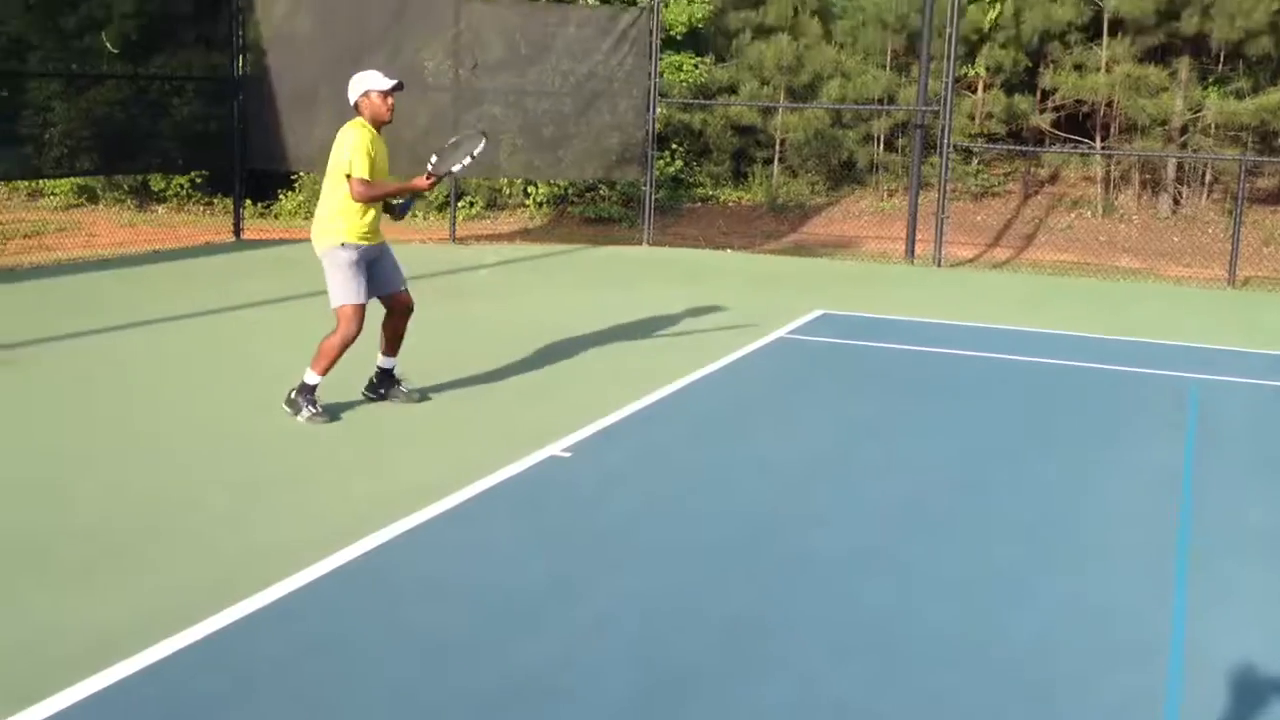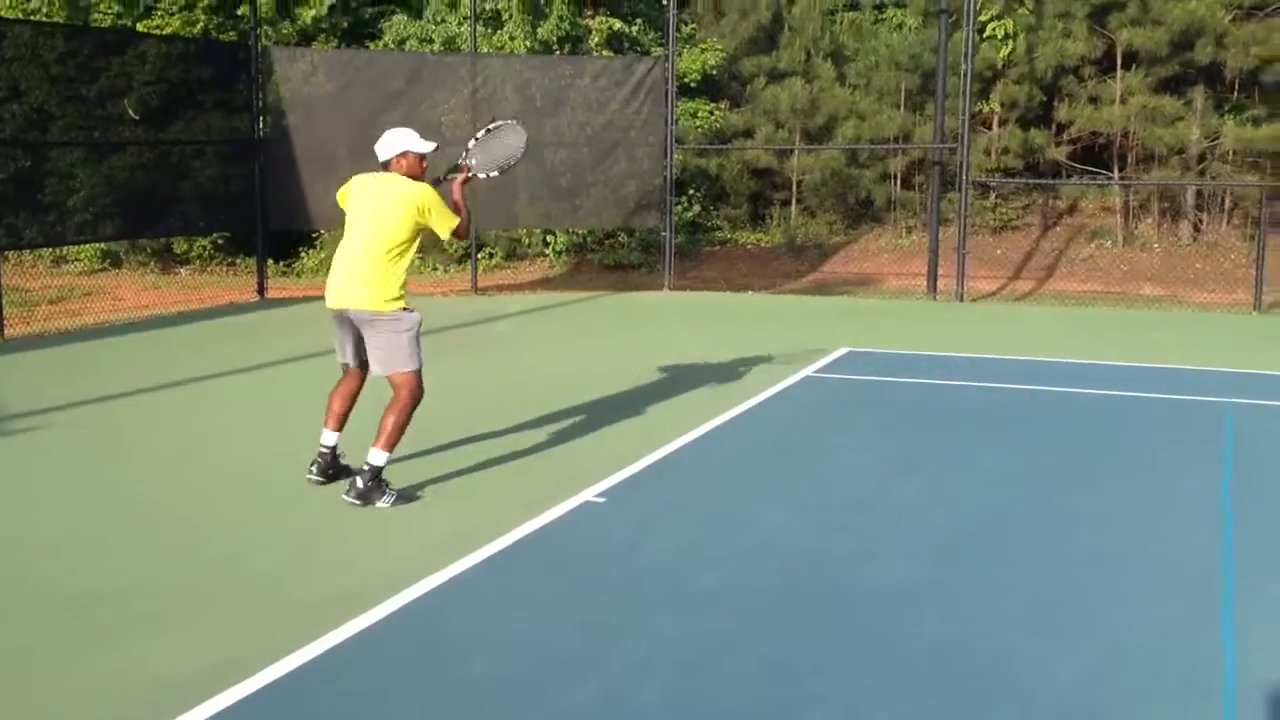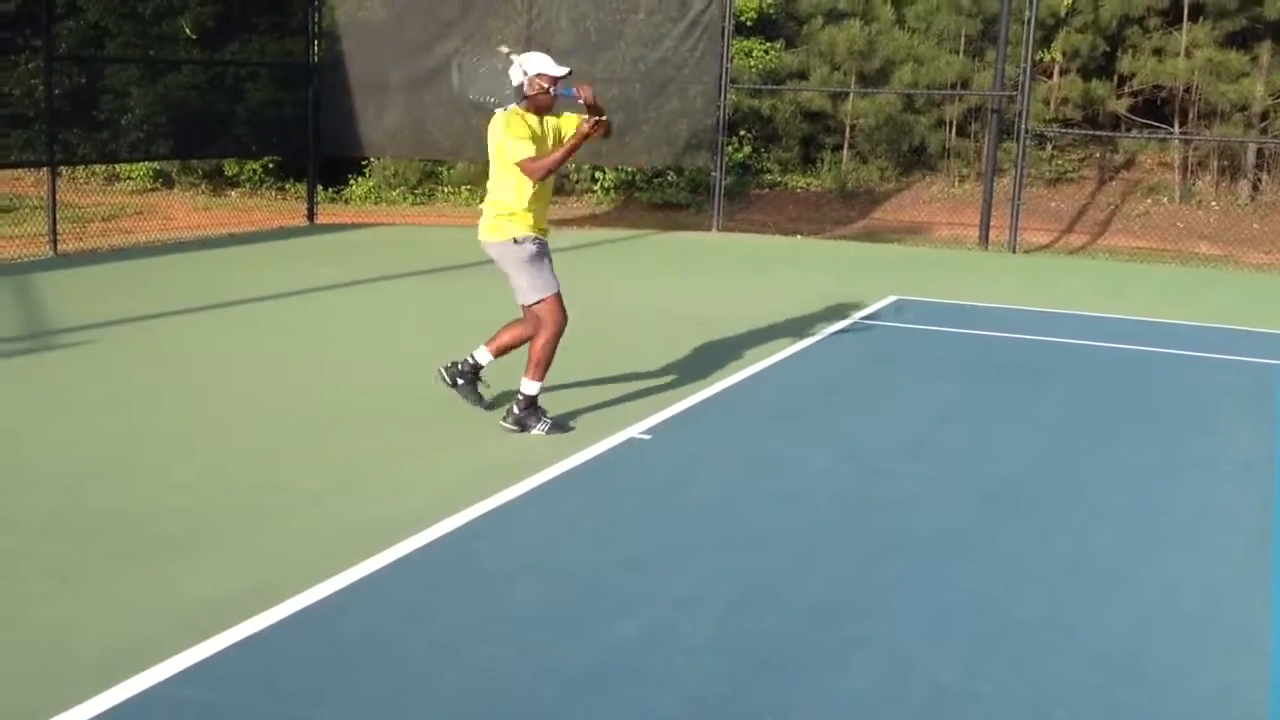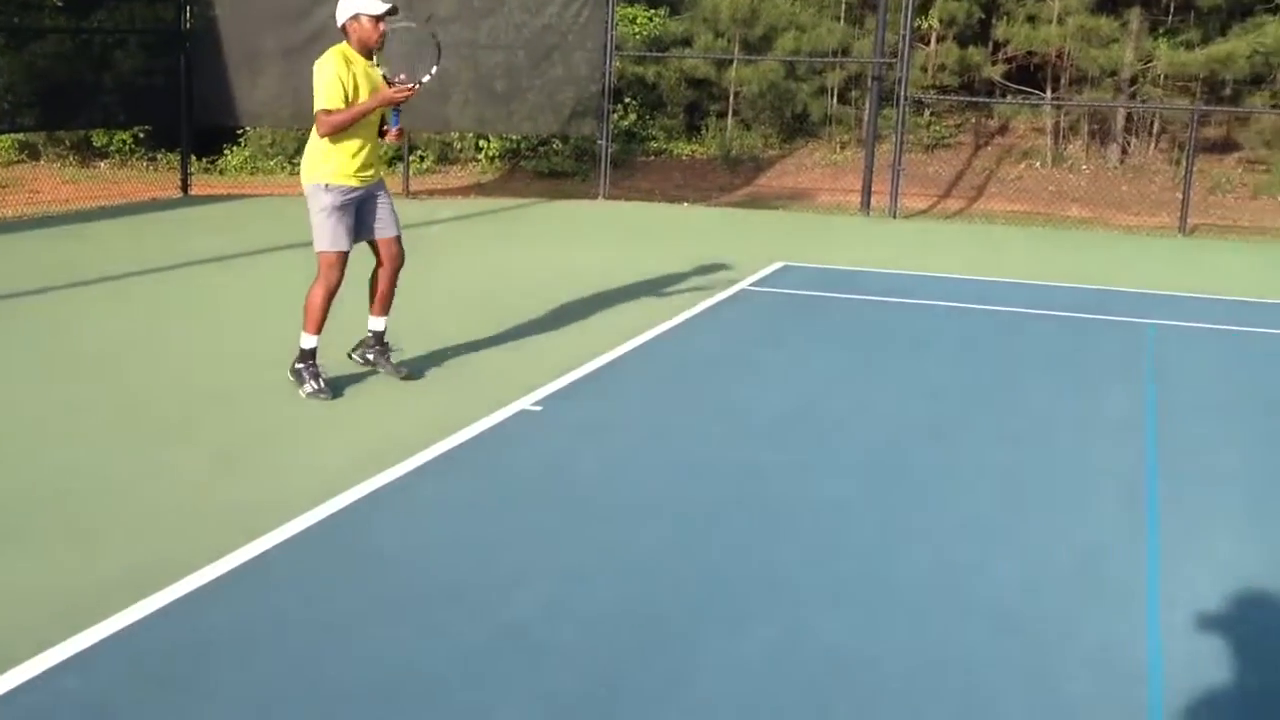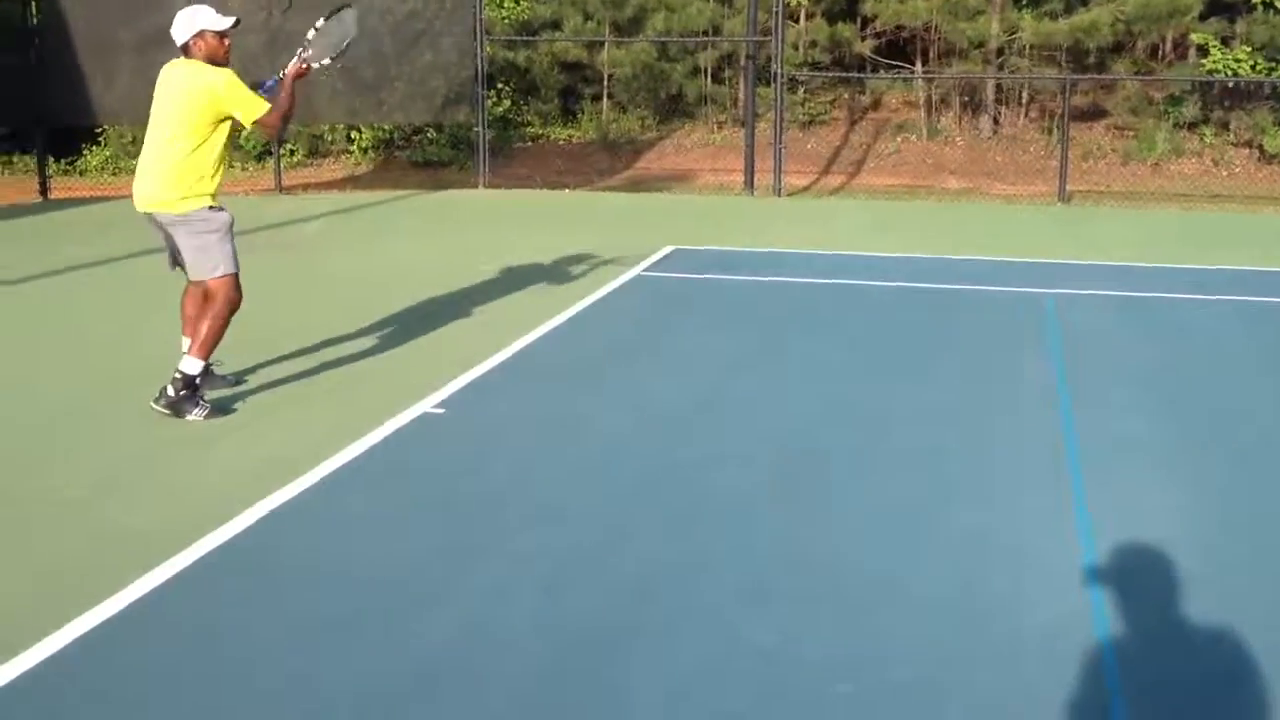
dt=1s
person 1, frame 1
left shoulder: (377, 139)
right shoulder: (354, 136)
right elbow: (358, 192)
left wrist: (394, 205)
right wrist: (410, 187)
left hip: (369, 240)
right hip: (340, 241)
left knee: (402, 305)
right knee: (350, 325)
left ankle: (382, 380)
right ankle: (302, 393)
person 1, frame 2
left shoulder: (361, 183)
right shoulder: (421, 194)
right elbow: (461, 231)
right wrist: (458, 192)
left hip: (339, 296)
right hip: (379, 303)
left knee: (353, 375)
right knee: (408, 391)
left ankle: (324, 459)
right ankle: (367, 479)
person 1, frame 3
left shoulder: (550, 122)
right shoulder: (508, 121)
left elbow: (599, 123)
right elbow: (535, 172)
left wrist: (591, 103)
right wrist: (576, 140)
left hip: (527, 235)
right hip: (510, 234)
left knee: (535, 322)
right knee: (553, 319)
left ankle: (468, 368)
right ankle: (523, 408)
person 1, frame 4
left shoulder: (375, 66)
right shoulder: (332, 64)
right elbow: (325, 126)
left wrist: (389, 130)
right wrist: (378, 101)
left hip: (369, 179)
right hip: (330, 181)
left knee: (392, 257)
right knee: (331, 273)
left ankle: (373, 345)
right ankle: (304, 362)
person 1, frame 5
left shoulder: (172, 71)
right shoulder: (219, 80)
right elbow: (274, 124)
left wrist: (254, 91)
right wrist: (290, 82)
left hip: (152, 196)
right hip: (186, 202)
left knee: (201, 280)
right knee: (226, 297)
left ankle: (193, 369)
right ankle: (179, 389)
